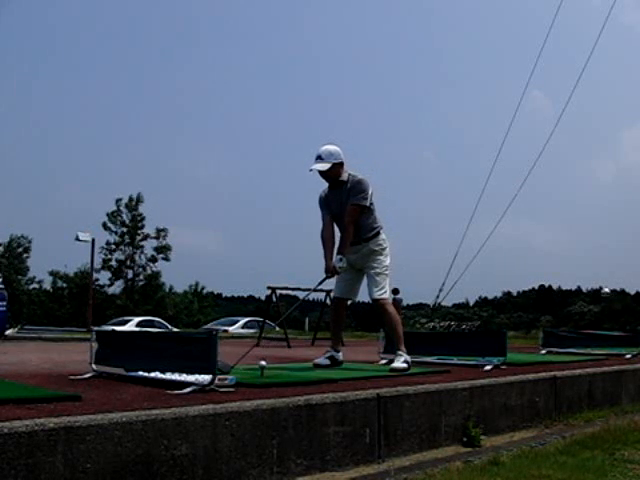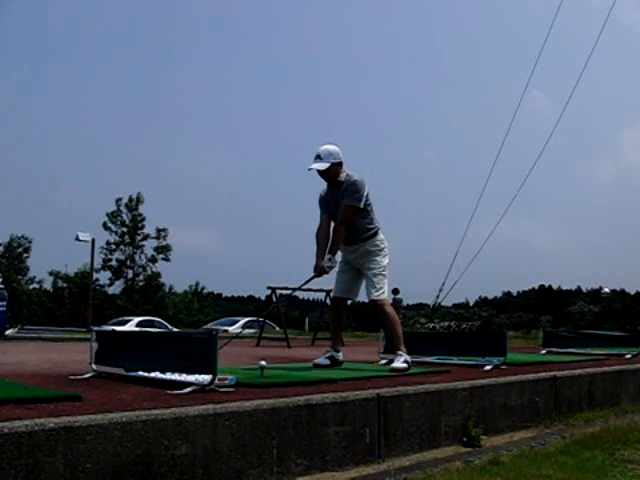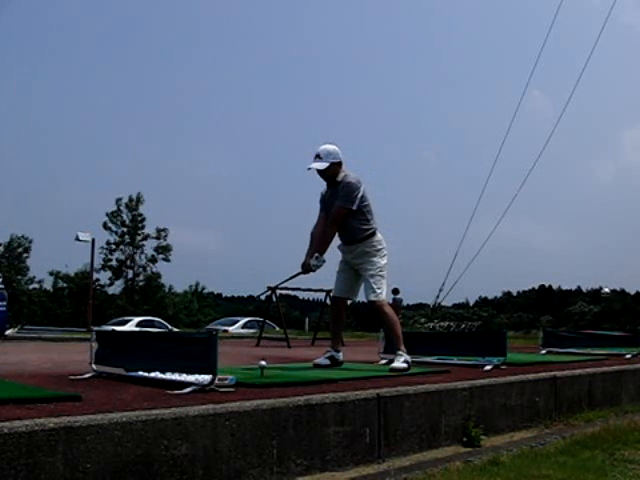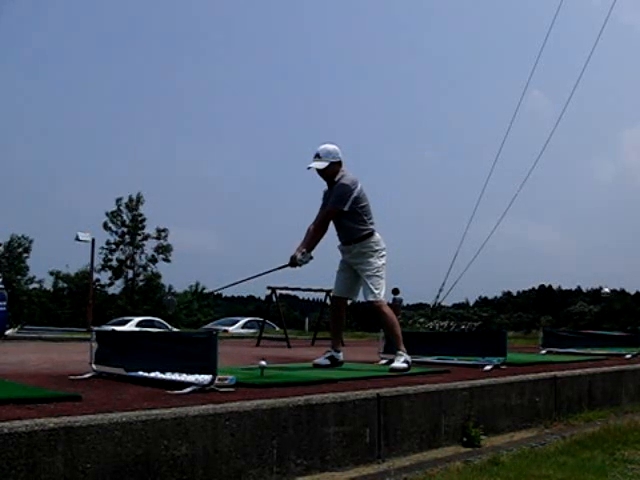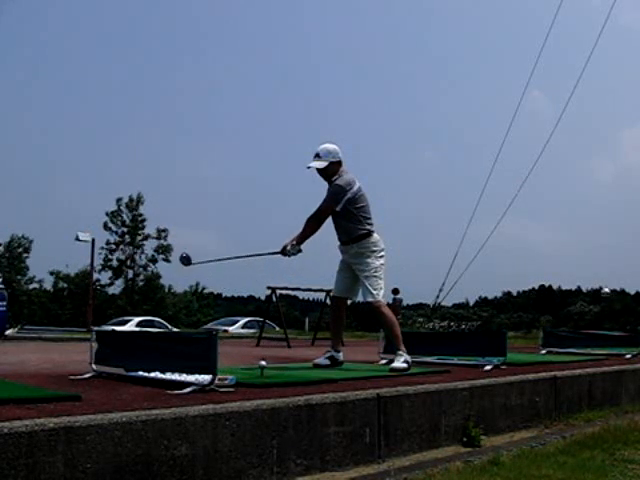
dt=0.5s
person 1, frame 1
left shoulder: (359, 184)
right shoulder: (325, 196)
left elbow: (349, 223)
right elbow: (327, 228)
left wrist: (340, 256)
right wrist: (329, 260)
left hip: (373, 247)
right hip: (350, 250)
left knee: (380, 299)
right knee: (338, 300)
left ankle: (402, 353)
right ankle: (335, 352)
person 1, frame 2
left shoulder: (355, 184)
right shoulder: (325, 195)
left elbow: (341, 224)
right elbow: (323, 227)
left wrist: (330, 257)
right wrist: (320, 259)
left hip: (371, 247)
right hip: (349, 250)
left knee: (378, 300)
right knee: (337, 300)
left ankle: (402, 353)
right ankle: (335, 352)
person 1, frame 3
left shoulder: (350, 185)
right shoulder: (327, 193)
left elbow: (333, 224)
right elbow: (320, 226)
left wrist: (319, 256)
right wrist: (309, 256)
left hip: (369, 248)
right hip: (348, 250)
left knee: (377, 301)
right knee: (337, 300)
left ankle: (402, 353)
right ankle: (335, 352)
person 1, frame 4
left shoulder: (346, 185)
right shoulder: (330, 190)
left elbow: (323, 223)
right elbow: (317, 223)
left wrist: (307, 252)
right wrist: (300, 249)
left hip: (367, 248)
right hip: (348, 250)
left knee: (376, 302)
right knee: (337, 300)
left ankle: (402, 353)
right ankle: (335, 352)
person 1, frame 5
left shoulder: (343, 185)
right shoulder: (336, 186)
left elbow: (317, 219)
right elbow: (317, 221)
left wrist: (296, 243)
right wrist: (295, 241)
left hip: (366, 249)
right hip: (348, 250)
left knee: (375, 302)
right knee: (337, 300)
left ankle: (402, 353)
right ankle: (335, 352)
